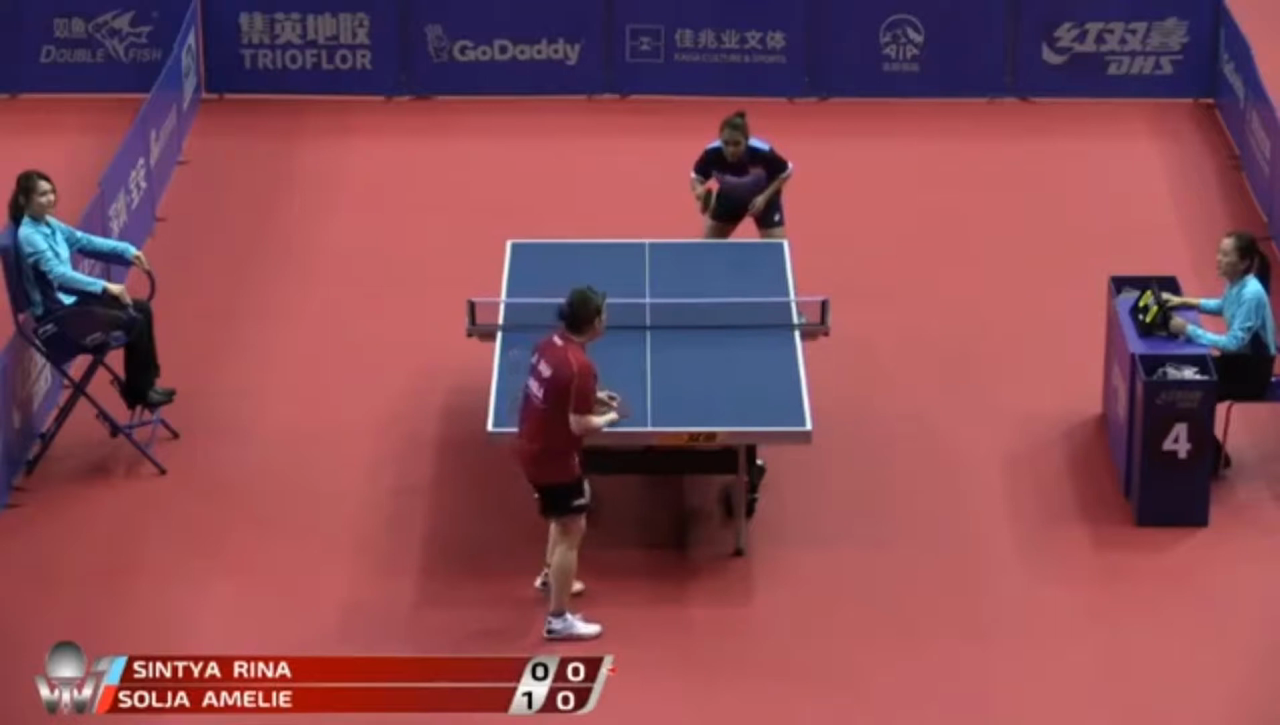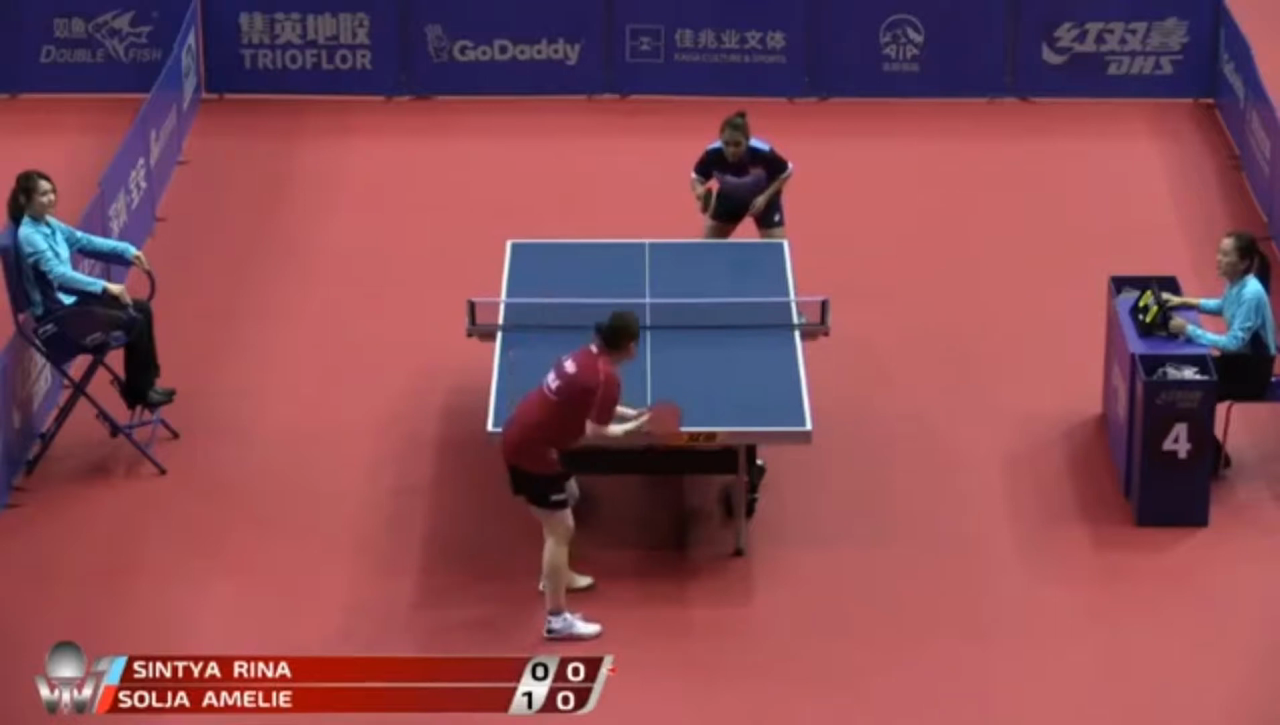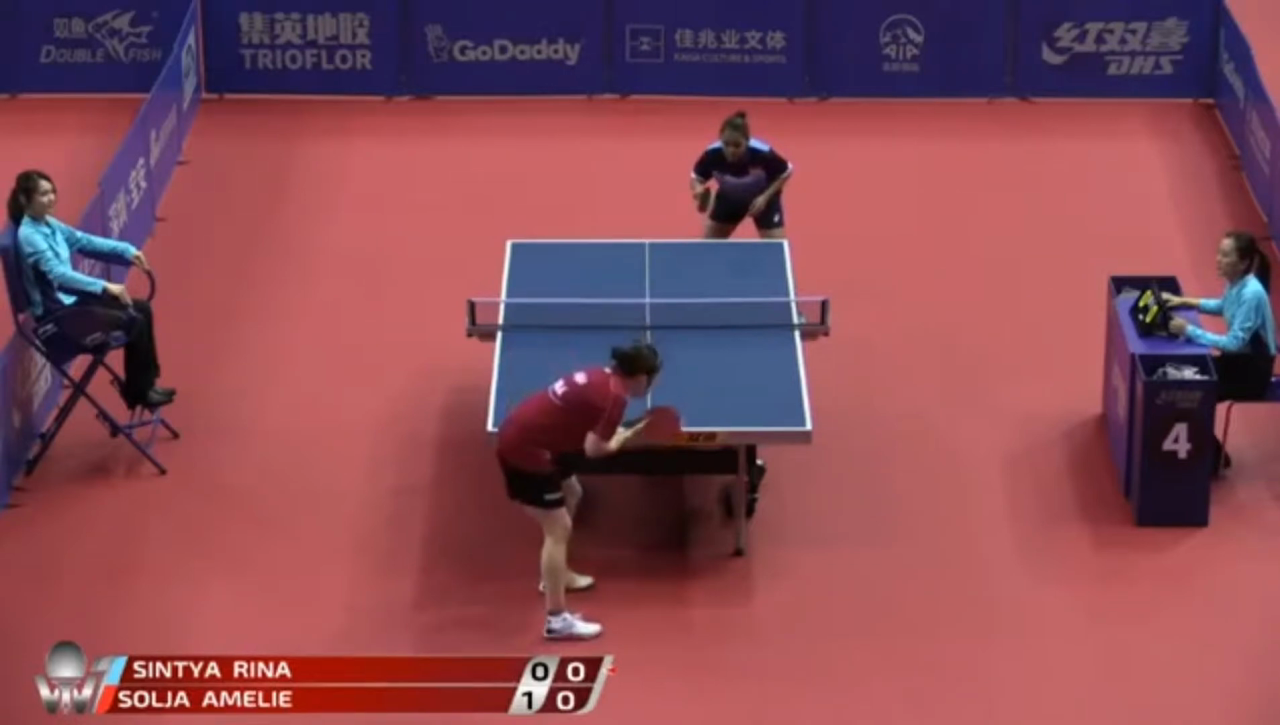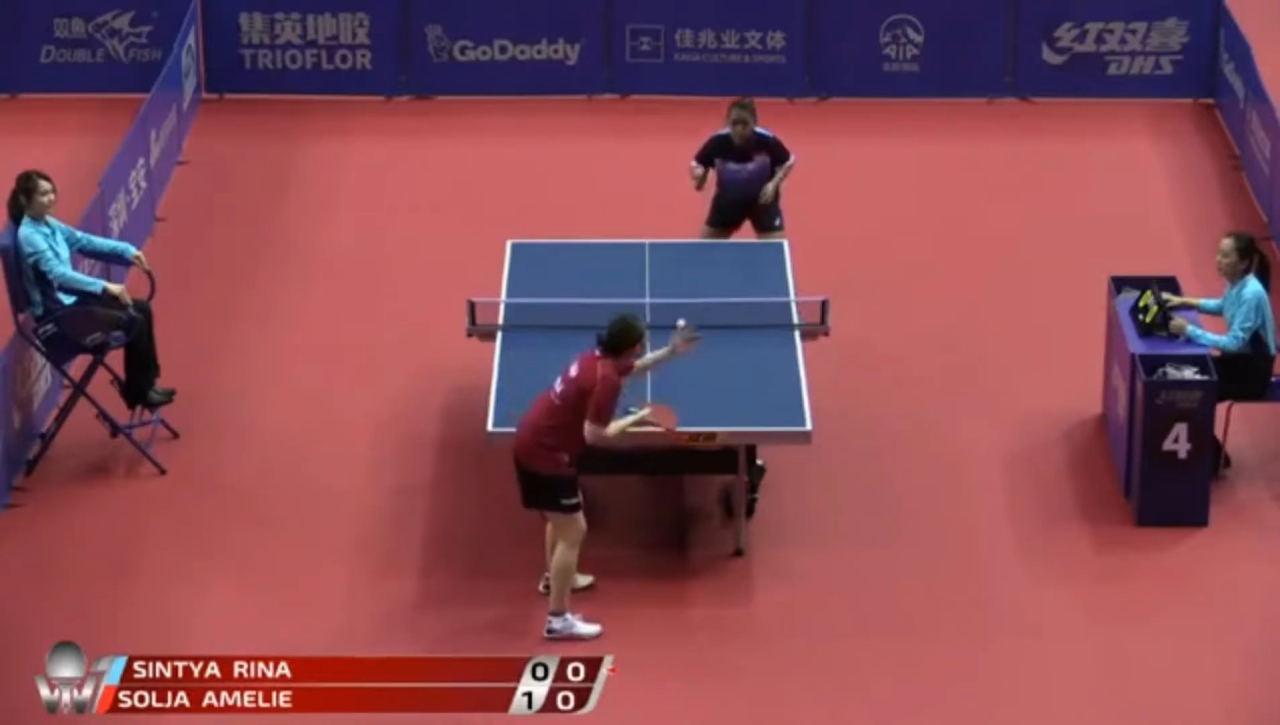
dt=0.4s
person 1, frame 1
left shoulder: (549, 344)
right shoulder: (580, 365)
right elbow: (580, 425)
left wrist: (593, 397)
right wrist: (609, 418)
left hip: (534, 446)
right hip: (554, 457)
left knee: (581, 494)
right knee: (572, 532)
left ankle: (551, 575)
right ankle: (558, 620)
person 1, frame 2
left shoulder: (587, 356)
right shoulder: (607, 377)
right elbow: (595, 433)
left wrist: (629, 414)
right wrist: (634, 425)
left hip: (522, 435)
right hip: (531, 450)
left knee: (568, 497)
right knee: (560, 529)
left ankle: (555, 575)
right ankle: (557, 619)
person 1, frame 3
left shoulder: (602, 377)
right shoulder: (615, 396)
right elbow: (594, 449)
left wrist: (626, 431)
right wrist: (631, 434)
left hip: (521, 433)
right hip: (525, 448)
left knee: (571, 495)
right knee: (558, 529)
left ankle: (557, 577)
right ankle: (557, 620)
person 1, frame 4
left shoulder: (598, 357)
right shoulder: (605, 378)
left elbow: (631, 365)
right elbow: (595, 435)
left wrist: (671, 350)
right wrist: (635, 419)
left hip: (535, 440)
right hip: (545, 453)
left knee: (561, 517)
right knee: (572, 532)
left ankle: (555, 577)
right ankle: (558, 620)
person 2, frame 1
left shoulder: (1251, 294)
right shoulder: (1236, 283)
left elbow: (1233, 343)
right elbow: (1222, 306)
left wrist: (1189, 330)
right wrist: (1184, 301)
left hip: (1254, 369)
right hip: (1239, 358)
left ankle: (1215, 456)
person 2, frame 2
left shoulder: (1251, 294)
right shoulder: (1236, 283)
left elbow: (1233, 343)
right elbow: (1222, 306)
left wrist: (1189, 330)
right wrist: (1185, 301)
left hip: (1254, 369)
right hip: (1239, 357)
left ankle: (1215, 456)
person 2, frame 3
left shoulder: (1251, 294)
right shoulder: (1236, 283)
left elbow: (1233, 343)
right elbow: (1222, 306)
left wrist: (1189, 330)
right wrist: (1184, 301)
left hip: (1254, 369)
right hip: (1240, 358)
left ankle: (1215, 456)
person 2, frame 4
left shoulder: (1251, 294)
right shoulder: (1236, 283)
left elbow: (1233, 343)
right elbow: (1222, 306)
left wrist: (1189, 330)
right wrist: (1184, 301)
left hip: (1255, 369)
right hip: (1240, 358)
left ankle: (1215, 456)
person 3, frame 1
left shoulder: (49, 223)
right shoulder: (28, 235)
left elbow: (85, 240)
right elbow: (58, 274)
left wrist: (126, 250)
right wrist: (104, 286)
left hip: (72, 296)
right hip: (56, 310)
left knee: (142, 309)
right knee: (134, 322)
left ankle: (146, 382)
right ankle: (138, 392)
person 3, frame 2
left shoulder: (48, 223)
right shoulder: (28, 235)
left elbow: (85, 240)
right elbow: (58, 274)
left wrist: (126, 250)
right wrist: (104, 286)
left hip: (72, 296)
right hip: (56, 310)
left knee: (142, 309)
right knee: (134, 322)
left ankle: (145, 382)
right ankle: (138, 391)
person 3, frame 3
left shoulder: (48, 223)
right shoulder: (28, 235)
left elbow: (84, 240)
right elbow: (58, 274)
left wrist: (126, 250)
right wrist: (105, 286)
left hip: (71, 296)
right hip: (56, 310)
left knee: (142, 309)
right knee: (134, 323)
left ankle: (146, 382)
right ankle: (138, 392)
person 3, frame 4
left shoulder: (48, 223)
right shoulder: (28, 235)
left elbow: (84, 240)
right elbow: (58, 274)
left wrist: (126, 250)
right wrist: (104, 286)
left hip: (71, 296)
right hip: (56, 310)
left knee: (142, 309)
right knee: (134, 322)
left ankle: (145, 382)
right ankle: (138, 392)
